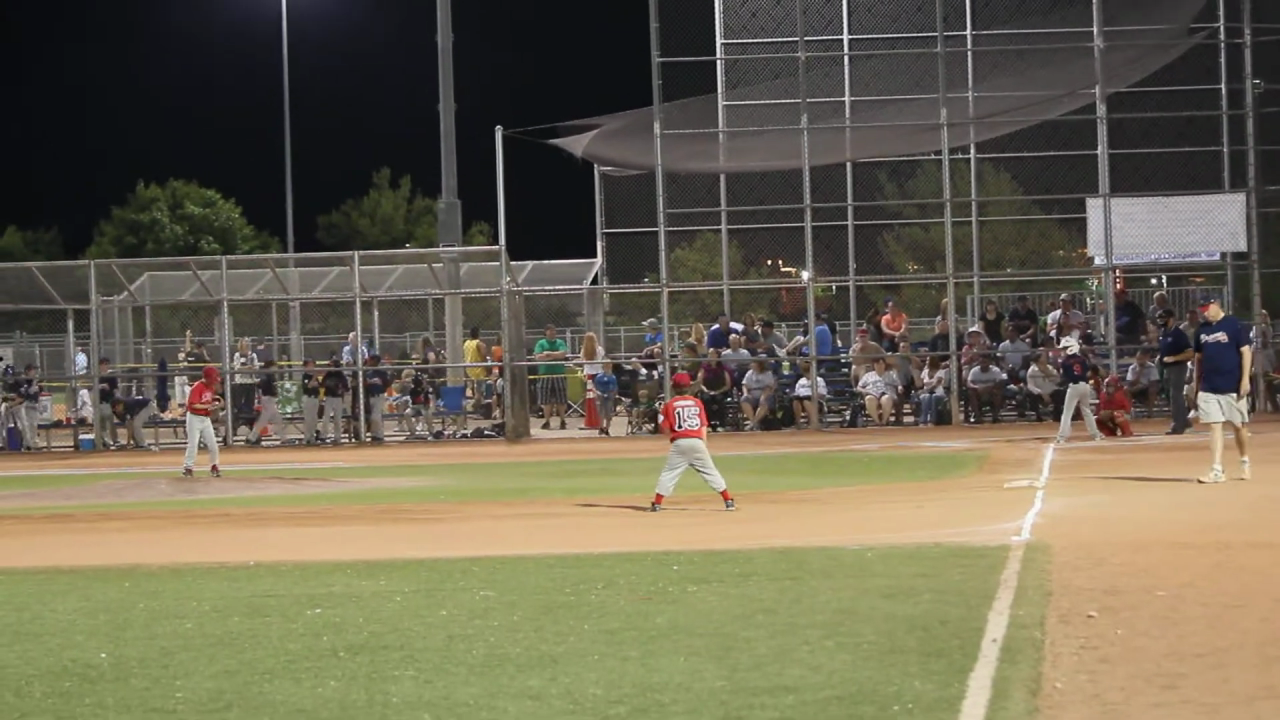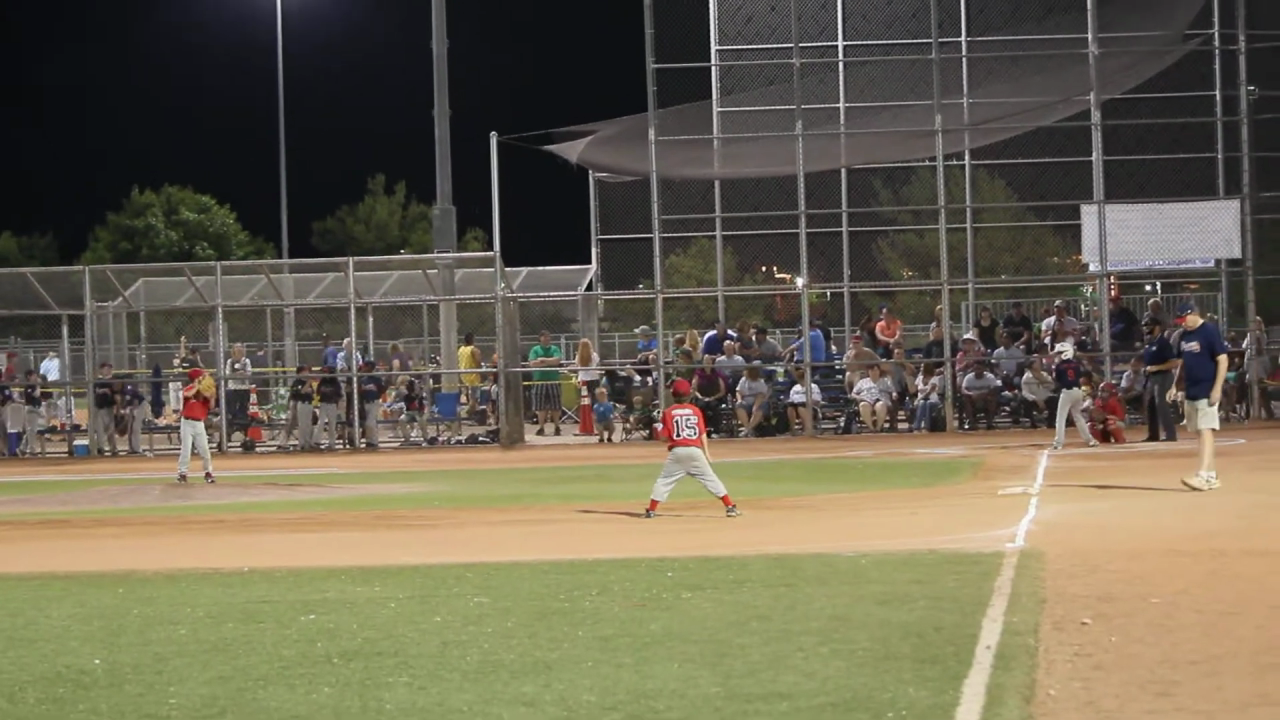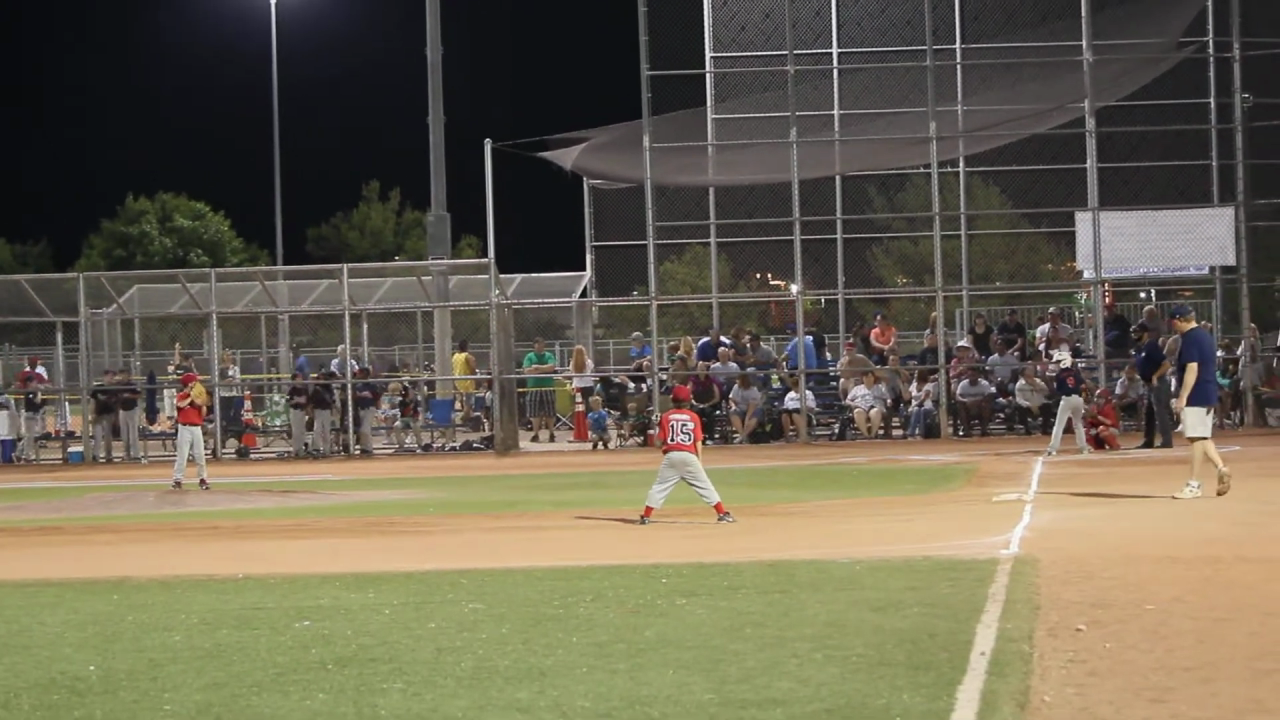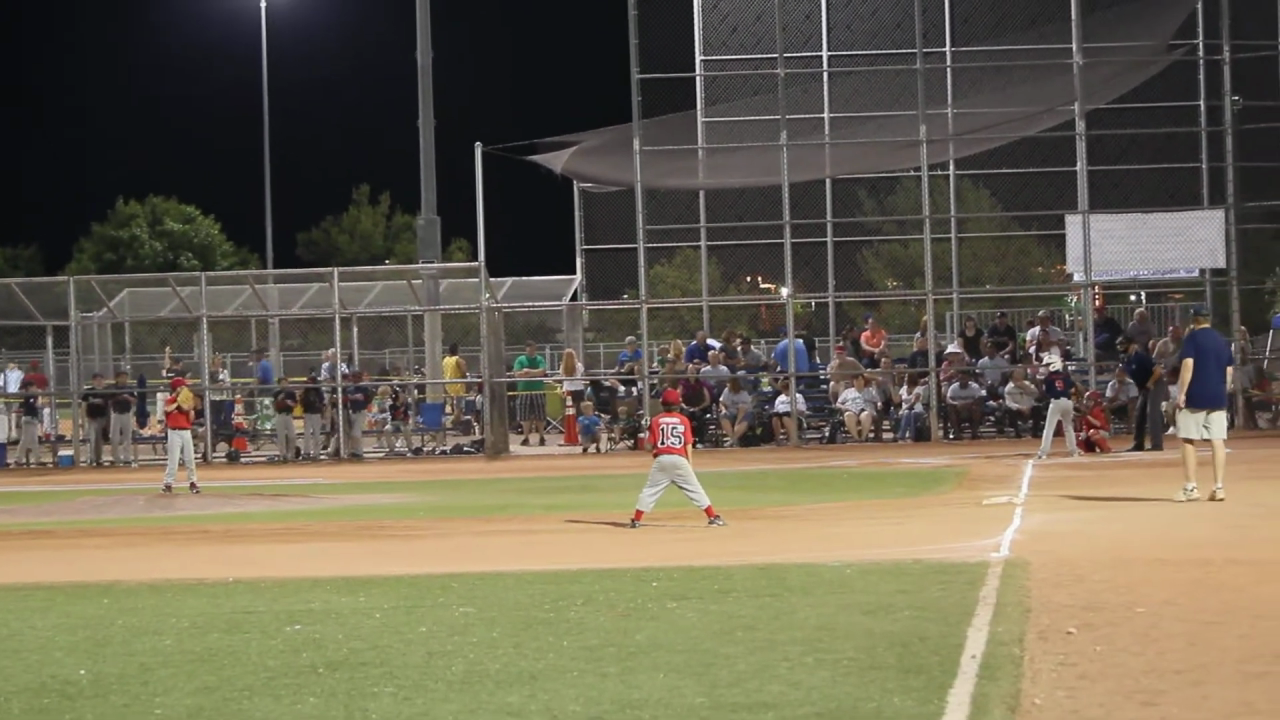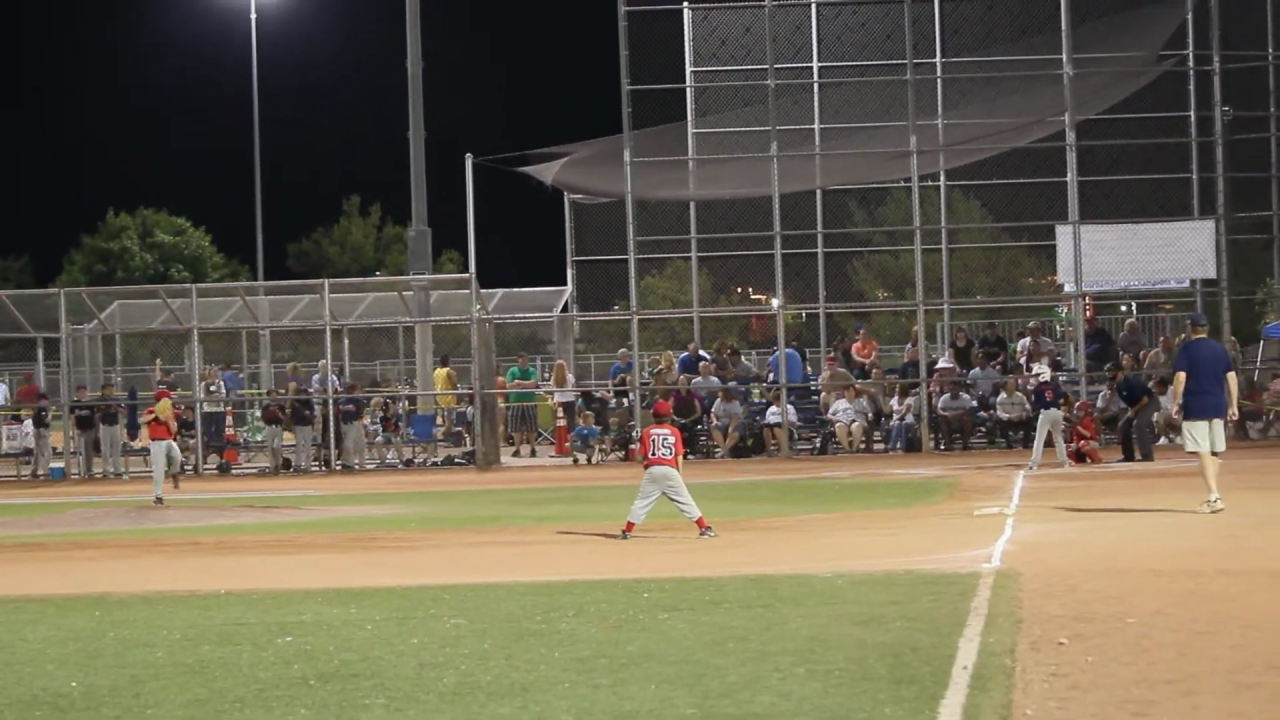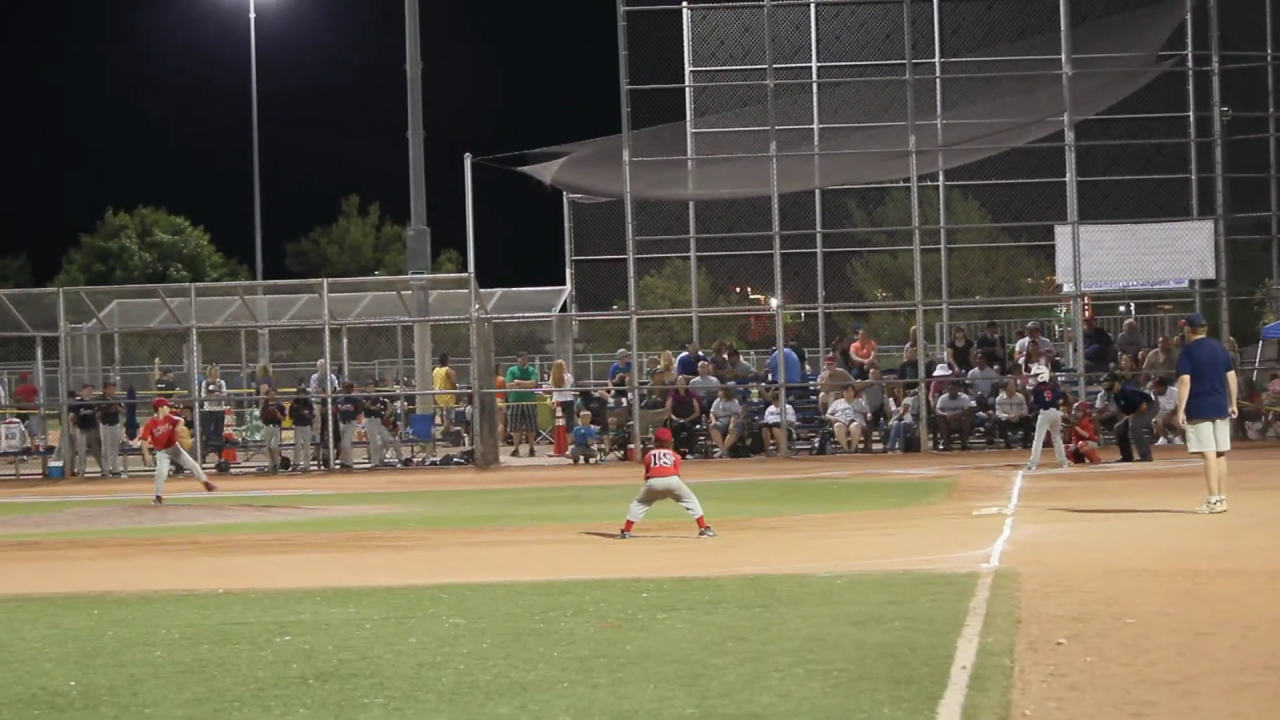
dt=0.5s
person 1, frame 1
left shoulder: (1234, 325)
right shoulder: (1202, 329)
left elbow: (1246, 352)
left wrist: (1245, 379)
right wrist: (1197, 383)
left hip: (1233, 386)
right hip: (1209, 387)
left knee: (1239, 426)
right knee: (1215, 427)
left ankle: (1245, 461)
right ankle: (1217, 470)
person 1, frame 2
left shoulder: (1211, 332)
right shoulder: (1184, 336)
left elbow: (1222, 361)
left wrist: (1217, 389)
right wrist: (1175, 387)
left hip: (1208, 391)
right hip: (1192, 392)
left knee: (1205, 431)
right knee: (1202, 433)
left ankle: (1202, 476)
right ankle: (1211, 477)
person 1, frame 3
left shoulder: (1190, 338)
right shoulder: (1203, 335)
left elbow: (1192, 370)
left wrist: (1182, 397)
left hip: (1195, 395)
right hip: (1206, 394)
left knee: (1196, 439)
right knee: (1203, 438)
left ankle: (1194, 485)
right ankle: (1221, 468)
person 1, frame 4
left shoulder: (1192, 337)
right shoulder: (1222, 340)
left elbow: (1187, 365)
right elbow: (1229, 372)
left wrist: (1181, 393)
right wrist: (1223, 394)
left hip: (1195, 396)
right hip: (1218, 397)
left knee: (1188, 440)
right knee: (1217, 441)
left ankle: (1190, 487)
right ankle: (1218, 488)
person 1, frame 5
left shoulder: (1187, 349)
right shoulder: (1220, 348)
left elbow: (1180, 378)
right elbow: (1231, 378)
left wrist: (1176, 403)
right wrist: (1233, 405)
left hip: (1195, 407)
right hip: (1217, 407)
left knee: (1203, 453)
right knee: (1214, 453)
left ankle: (1214, 498)
right ankle: (1212, 498)
person 1, frame 6
left shoulder: (1188, 351)
right shoulder: (1220, 348)
left elbow: (1185, 382)
right elbow: (1232, 377)
left wrist: (1180, 410)
right wrist: (1233, 403)
left hip: (1199, 409)
right hip: (1221, 407)
left knee: (1208, 453)
right knee: (1220, 454)
left ankle: (1214, 500)
right ankle: (1221, 499)
